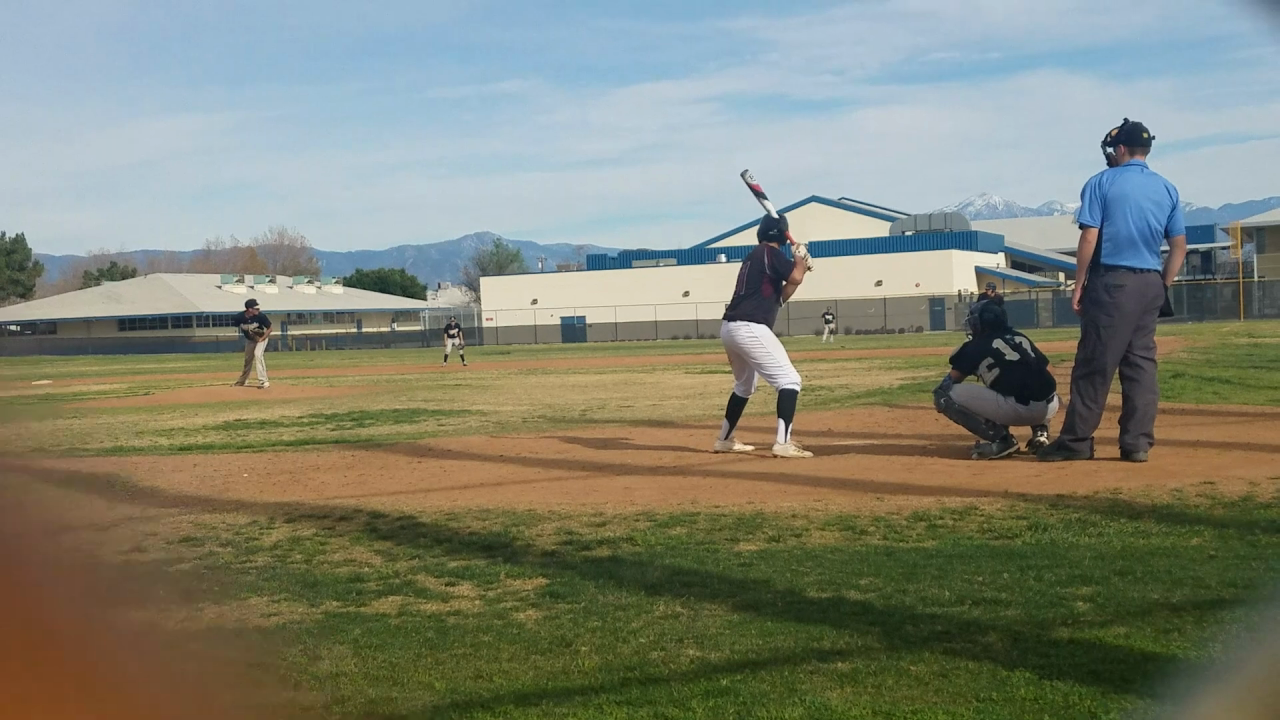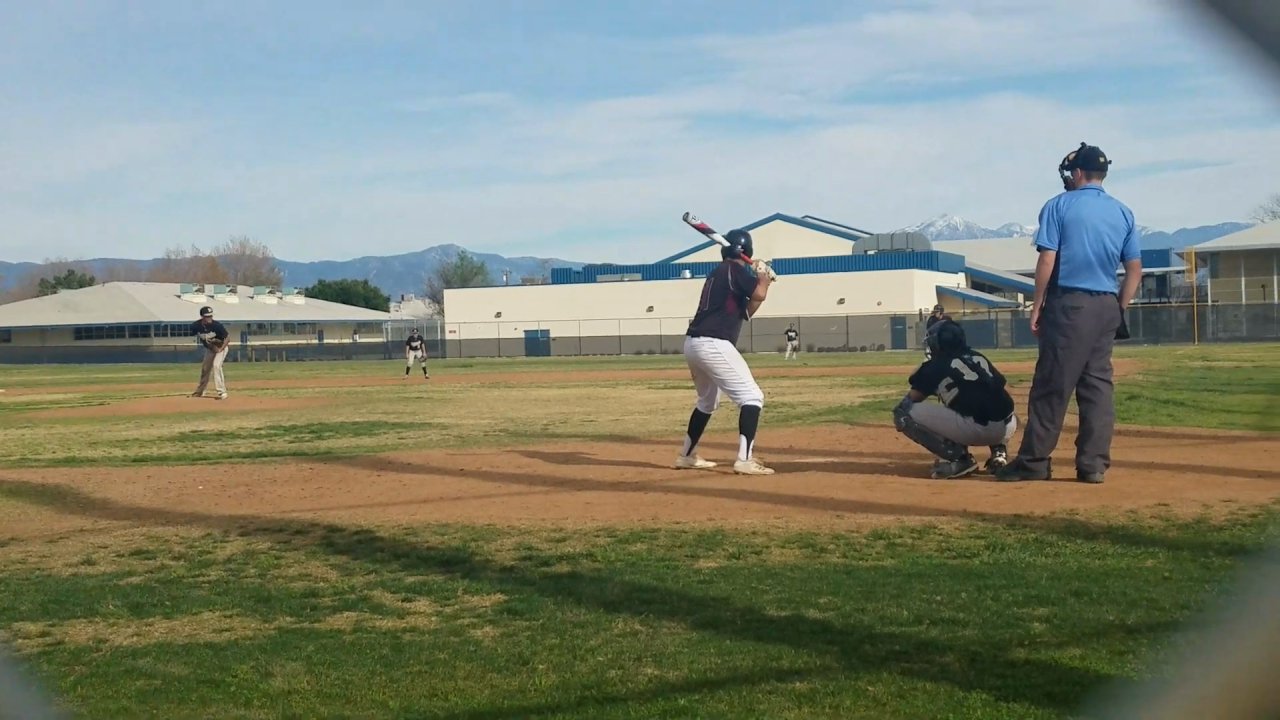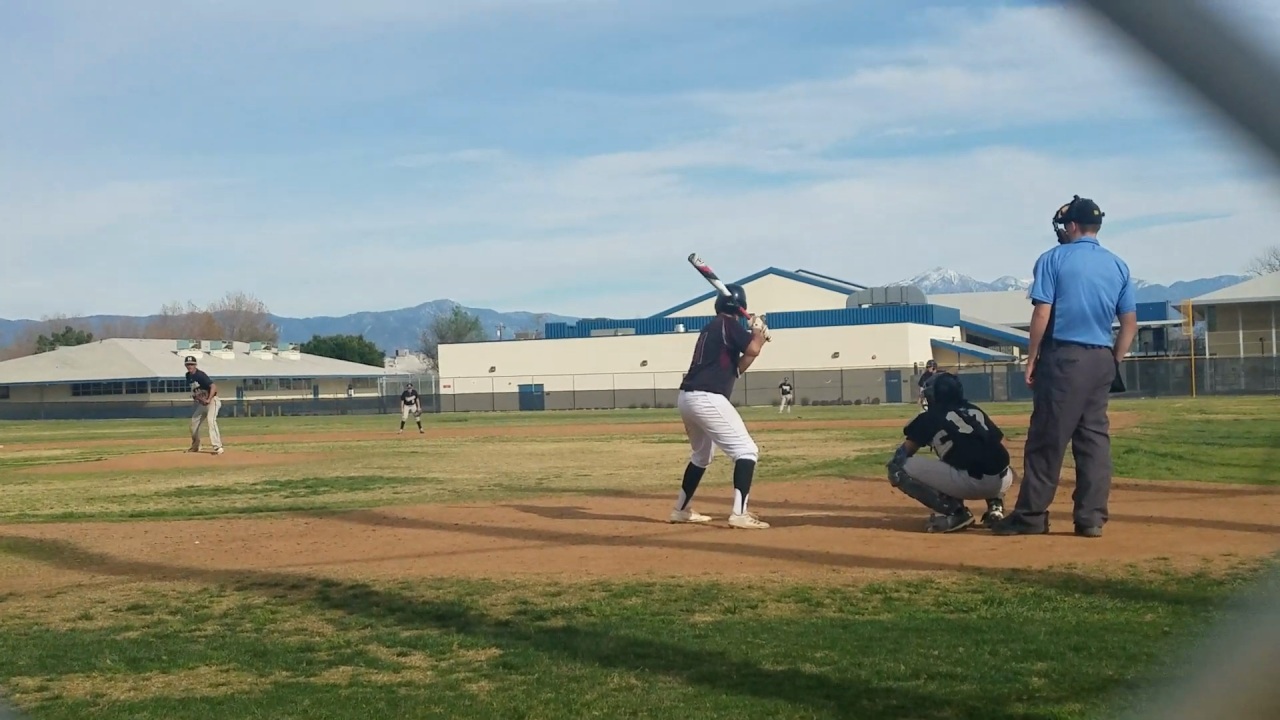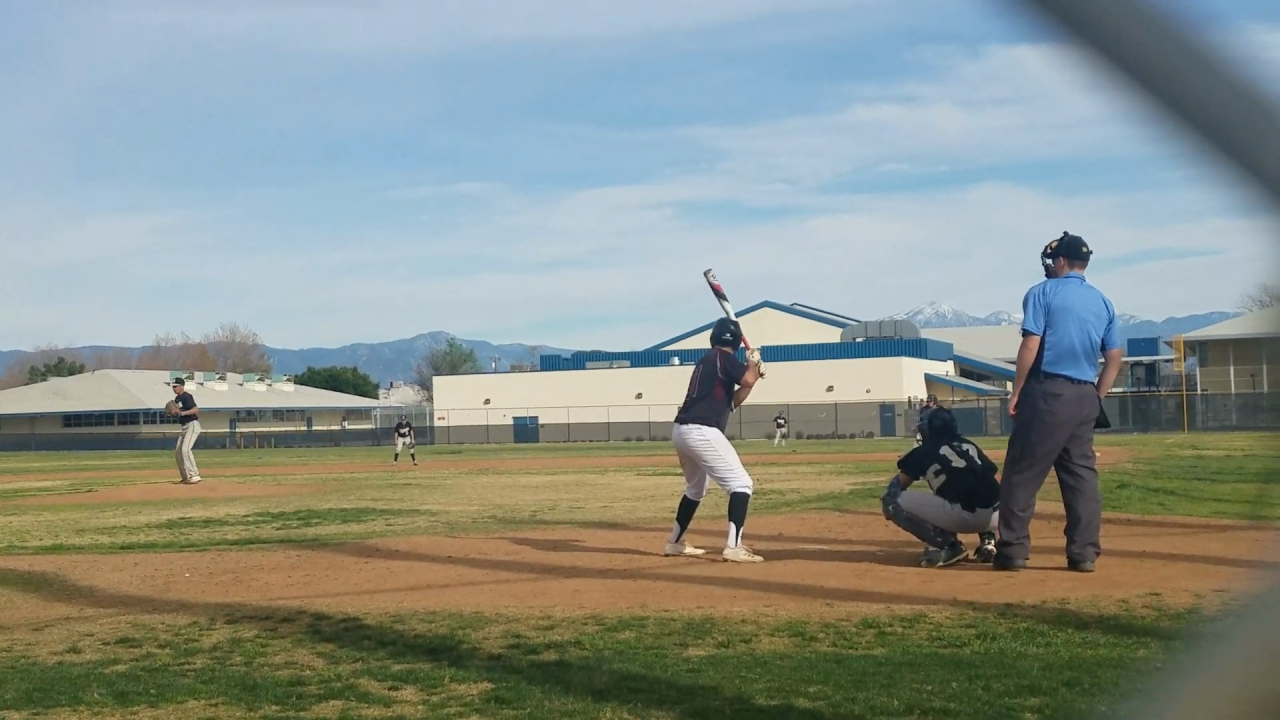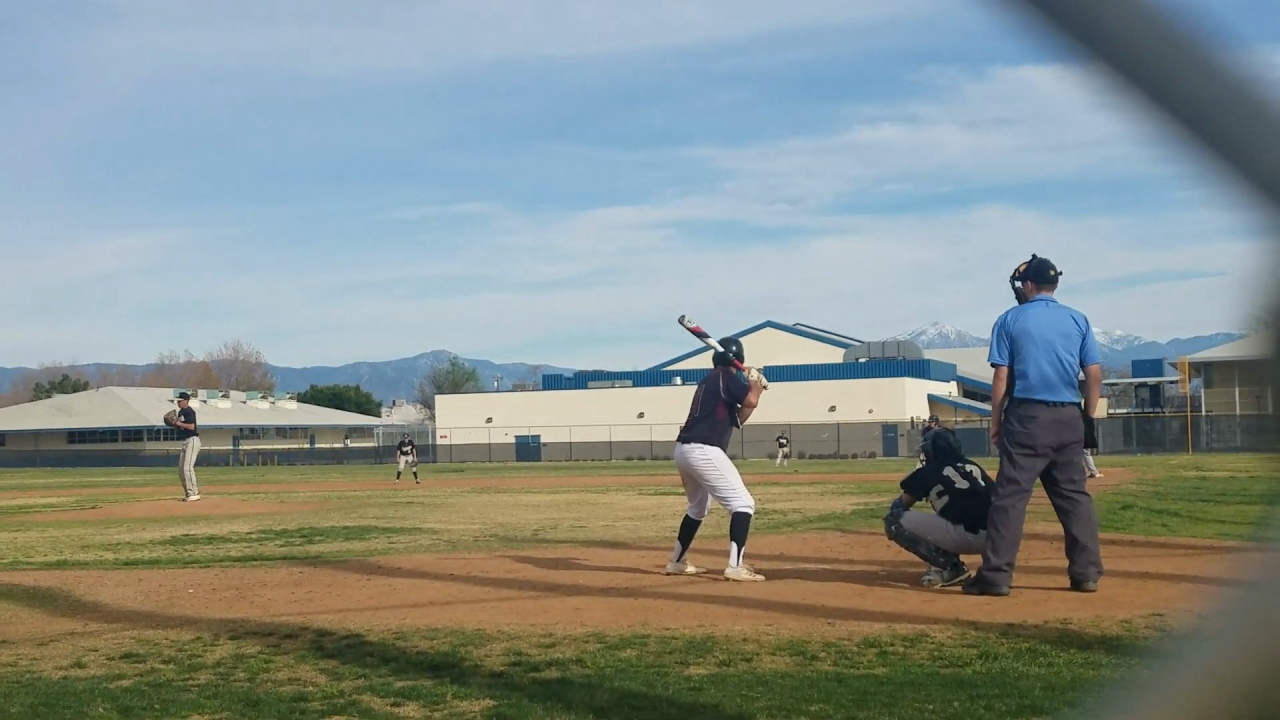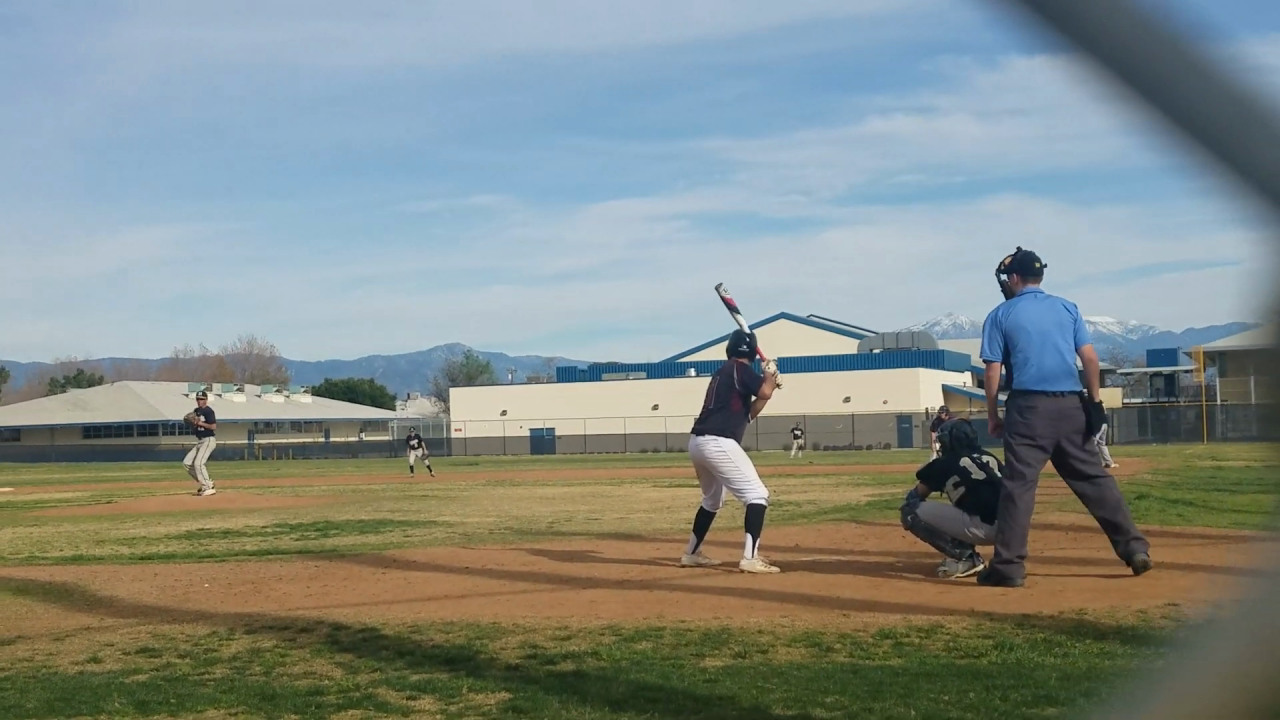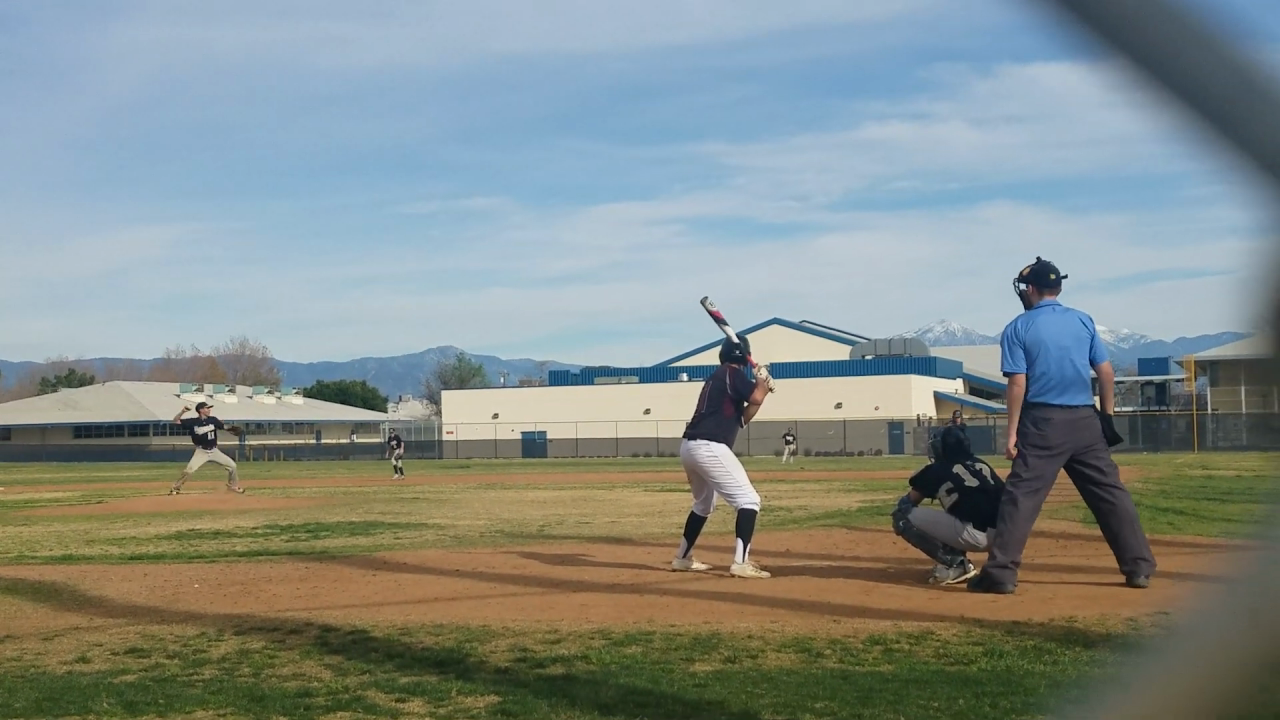
dt=0.4s
person 1, frame 1
left shoulder: (1101, 182)
right shoulder: (1168, 189)
left elbow: (1089, 239)
right elbow: (1179, 246)
left wrist: (1078, 285)
right wrist: (1162, 287)
left hip: (1111, 282)
right hip: (1150, 284)
left knee: (1095, 363)
right knee: (1142, 363)
left ankle: (1076, 441)
right ankle: (1138, 442)
person 1, frame 2
left shoulder: (1059, 205)
right shoulder: (1123, 213)
left elbow: (1047, 261)
right elbow: (1134, 269)
left wrist: (1037, 306)
right wrist: (1118, 309)
left hip: (1068, 304)
right hip: (1106, 306)
left knee: (1052, 384)
right knee: (1098, 384)
left ankle: (1033, 461)
right ankle: (1094, 463)
person 1, frame 3
left shoulder: (1053, 259)
right shoulder: (1118, 266)
left elbow: (1042, 314)
right elbow: (1129, 323)
left wrist: (1032, 359)
right wrist: (1113, 362)
left hip: (1063, 358)
right hip: (1101, 360)
left knee: (1047, 438)
right knee: (1095, 438)
left ankle: (1031, 515)
right ankle: (1092, 517)
person 1, frame 4
left shoulder: (1043, 292)
right shoulder: (1103, 302)
left elbow: (1031, 346)
right elbow: (1114, 359)
left wrist: (1016, 391)
right wrist: (1095, 397)
left hip: (1048, 391)
right hip: (1085, 395)
left knee: (1022, 470)
right knee: (1082, 473)
left ankle: (1013, 548)
right ankle: (1084, 552)
person 1, frame 5
left shoulder: (1010, 320)
right shoulder: (1078, 320)
left elbow: (1001, 377)
right elbow: (1094, 374)
left wrist: (996, 420)
right wrist: (1089, 417)
left hip: (1026, 417)
right hip: (1069, 417)
left knee: (1010, 496)
right knee: (1074, 494)
left ankle: (996, 575)
right ankle: (1086, 570)
person 1, frame 6
left shoulder: (1000, 315)
right shoulder: (1067, 308)
left elbow: (993, 372)
right elbow: (1089, 358)
left wrist: (993, 415)
right wrist: (1094, 401)
left hip: (1028, 409)
right hip: (1071, 405)
left knee: (1018, 486)
right knee: (1094, 479)
left ankle: (1007, 566)
right ankle: (1133, 547)
person 1, frame 7
left shoulder: (1018, 327)
right shoulder: (1084, 321)
left elbow: (1018, 384)
right elbow: (1106, 373)
left wrist: (1012, 433)
right wrist: (1107, 416)
left hip: (1043, 421)
right hip: (1085, 420)
left knee: (1021, 495)
right knee: (1110, 492)
left ankle: (1000, 572)
right ankle: (1139, 567)
person 2, frame 1
left shoulder: (753, 257)
right shoulder: (770, 253)
left elbow: (779, 297)
right elbow: (795, 278)
left wrist: (801, 267)
right wrist: (799, 258)
left hip: (731, 328)
right hip: (749, 329)
left knee: (744, 385)
right knee: (789, 380)
left ankle: (724, 440)
right ankle: (783, 443)
person 2, frame 2
left shoulder: (717, 273)
right shoulder: (734, 269)
left elbow: (746, 311)
right elbow: (760, 294)
left wrist: (763, 280)
right wrist: (761, 276)
left hip: (694, 344)
right hip: (713, 344)
left knee: (707, 401)
right knee: (752, 396)
left ankle: (686, 455)
right ankle: (745, 459)
person 2, frame 3
left shoulder: (711, 328)
right shoulder: (728, 324)
left elbow: (736, 369)
right elbow: (753, 350)
left wrist: (758, 339)
right wrist: (758, 332)
left hip: (688, 398)
right hip: (707, 399)
left knee: (701, 455)
right knee: (746, 450)
left ankle: (681, 509)
right ankle: (739, 513)
person 2, frame 4
left shoulder: (706, 361)
right shoulder: (723, 357)
left elbow: (732, 402)
right elbow: (746, 380)
left wrist: (754, 375)
right wrist: (753, 363)
left hip: (682, 431)
right hip: (701, 432)
left knee: (696, 488)
right knee: (741, 483)
left ankle: (675, 542)
right ankle: (733, 547)
person 2, frame 5
left shoulder: (709, 381)
right shoulder: (725, 377)
left elbow: (738, 419)
right elbow: (751, 402)
left wrist: (755, 389)
right wrist: (753, 383)
left hip: (684, 451)
right hip: (704, 451)
left knee: (698, 508)
right knee: (742, 503)
left ankle: (677, 561)
right ankle: (735, 566)
person 2, frame 6
left shoulder: (723, 372)
right shoulder: (739, 369)
left elbow: (749, 413)
right elbow: (764, 392)
left wrist: (769, 384)
right wrist: (770, 376)
left hip: (698, 443)
right hip: (718, 443)
left knee: (712, 499)
right knee: (757, 495)
left ankle: (692, 554)
right ankle: (750, 558)
person 2, frame 7
left shoulder: (716, 377)
right shoulder: (732, 374)
left elbow: (742, 417)
right elbow: (755, 399)
left wrist: (763, 389)
right wrist: (762, 381)
left hip: (690, 447)
right hip: (709, 448)
left knee: (703, 504)
right knee: (748, 499)
left ankle: (683, 558)
right ankle: (741, 562)
person 3, frame 1
left shoulder: (975, 346)
right shoulder: (1020, 338)
left elbow: (951, 382)
right elbow: (1047, 374)
left hip: (1015, 409)
right hip: (1049, 406)
left knee: (943, 395)
left ankle: (999, 438)
right ankle: (1040, 431)
person 3, frame 2
left shoulder: (934, 365)
right shoulder: (979, 358)
left elbow: (911, 401)
right elbow: (1004, 394)
left hip: (973, 429)
left knee: (903, 413)
left ankle: (957, 457)
right ankle: (998, 451)
person 3, frame 3
left shoulder: (930, 417)
right shoulder: (976, 411)
left elbow: (903, 454)
right elbow: (999, 447)
left hip: (969, 483)
right hip: (1003, 481)
left knee: (897, 468)
left ankle: (953, 511)
right ankle: (995, 505)
person 3, frame 4
left shoulder: (924, 451)
right shoulder: (969, 446)
left elbow: (897, 486)
right elbow: (991, 480)
left hip: (962, 516)
right hip: (995, 515)
left knee: (891, 501)
left ankle: (947, 545)
right ankle: (988, 539)
person 3, frame 5
left shoulder: (928, 472)
right shoulder: (973, 467)
left elbow: (898, 507)
left hip: (966, 537)
left knee: (894, 521)
left ankle: (949, 566)
person 3, frame 6
left shoulder: (944, 463)
right shoulder: (989, 458)
left elbow: (914, 497)
left hip: (983, 528)
left knee: (909, 511)
left ankle: (964, 557)
right ankle: (976, 552)
person 3, frame 7
left shoulder: (937, 469)
right shoulder: (982, 465)
left elbow: (905, 504)
left hip: (975, 535)
left knee: (902, 516)
left ankle: (955, 564)
